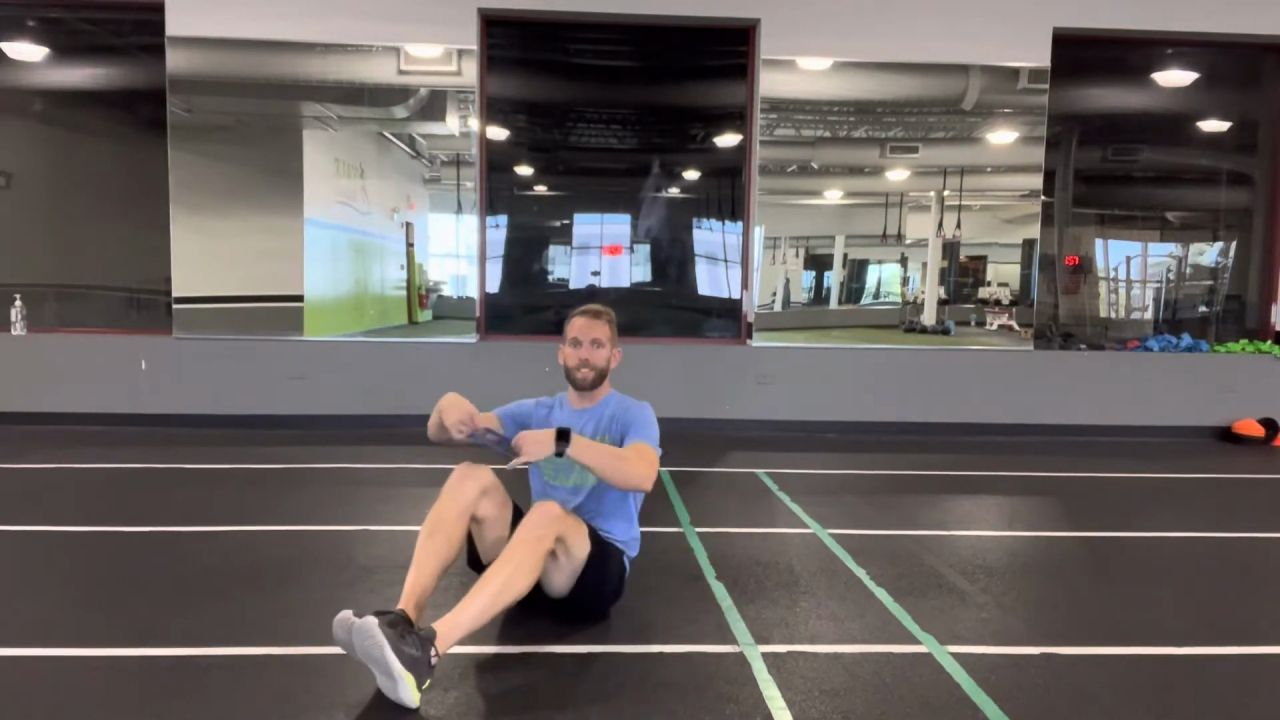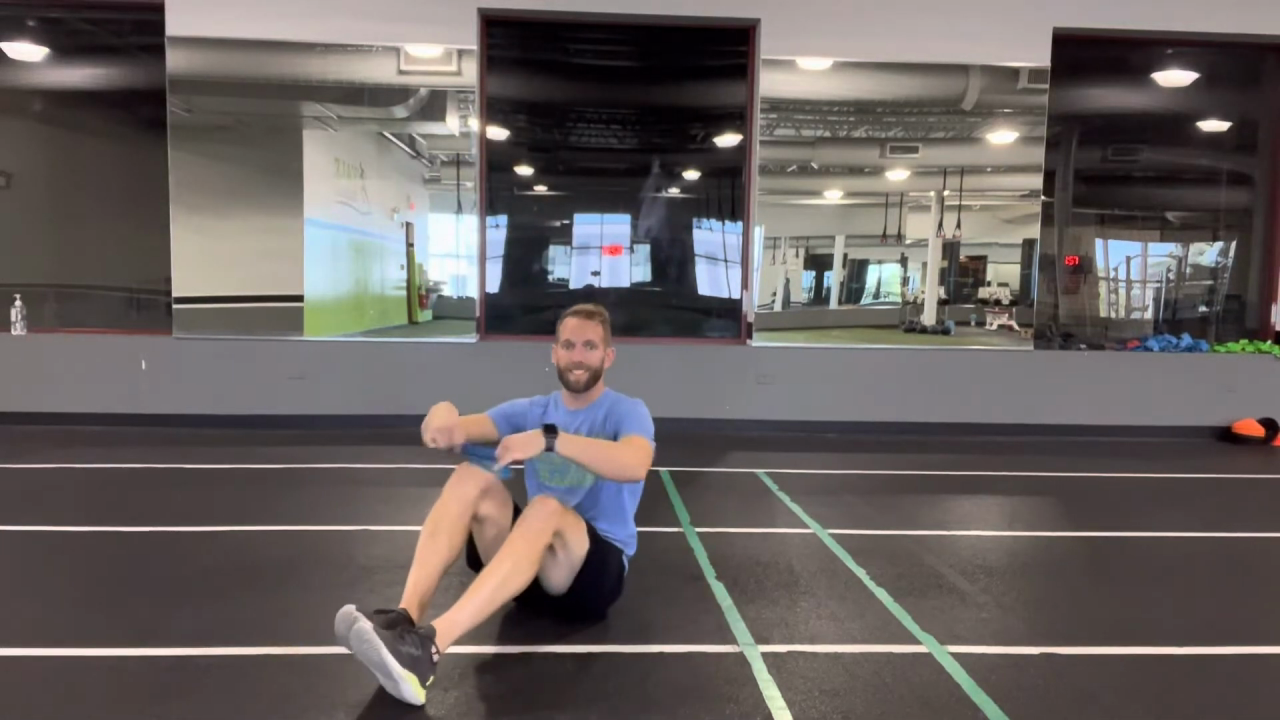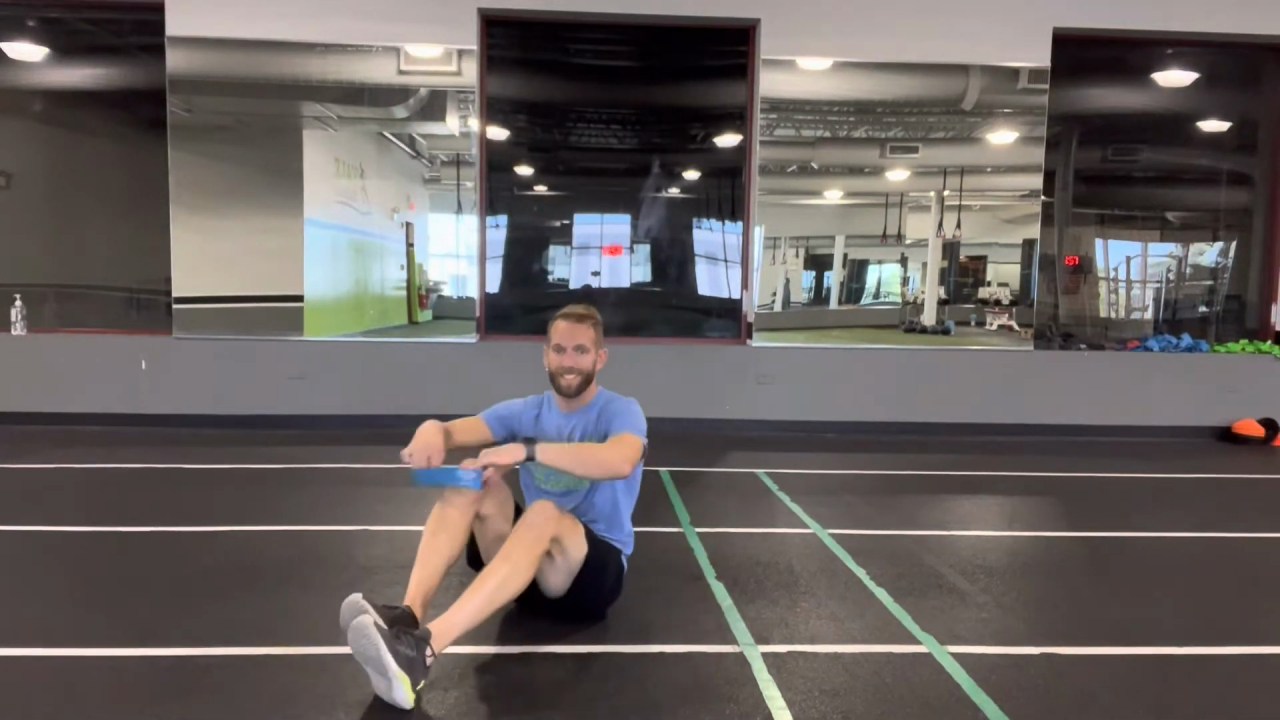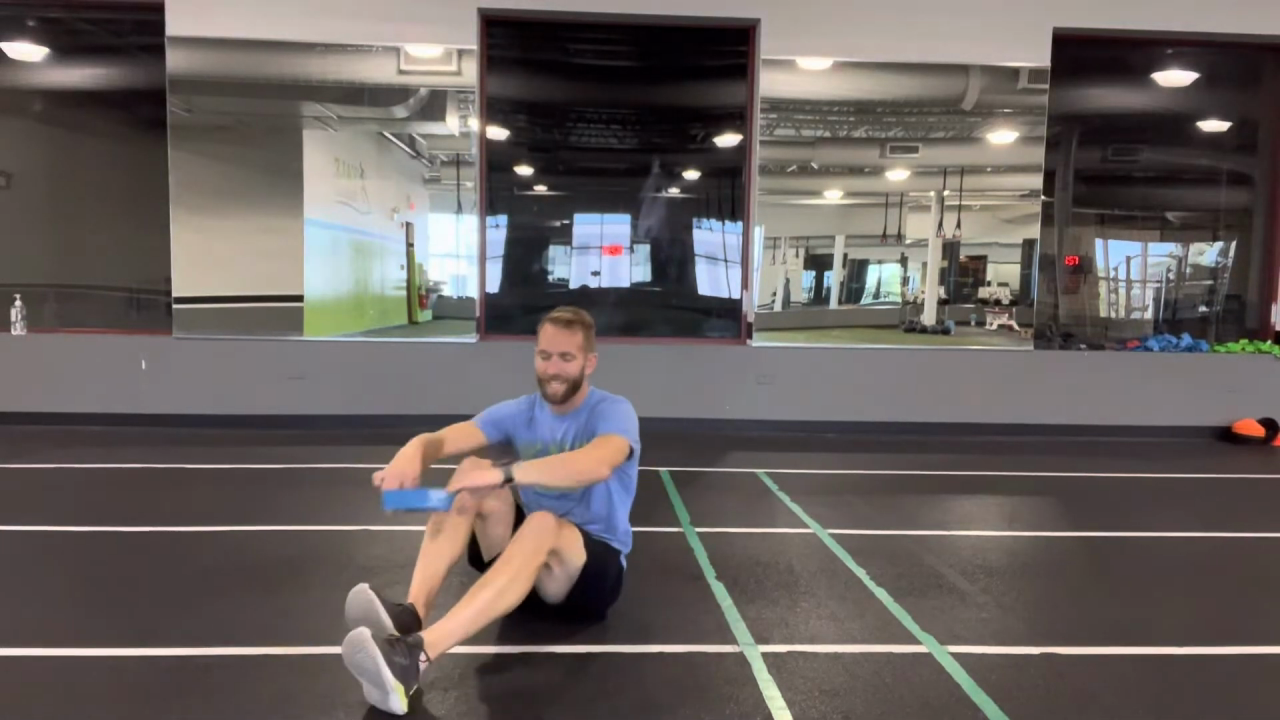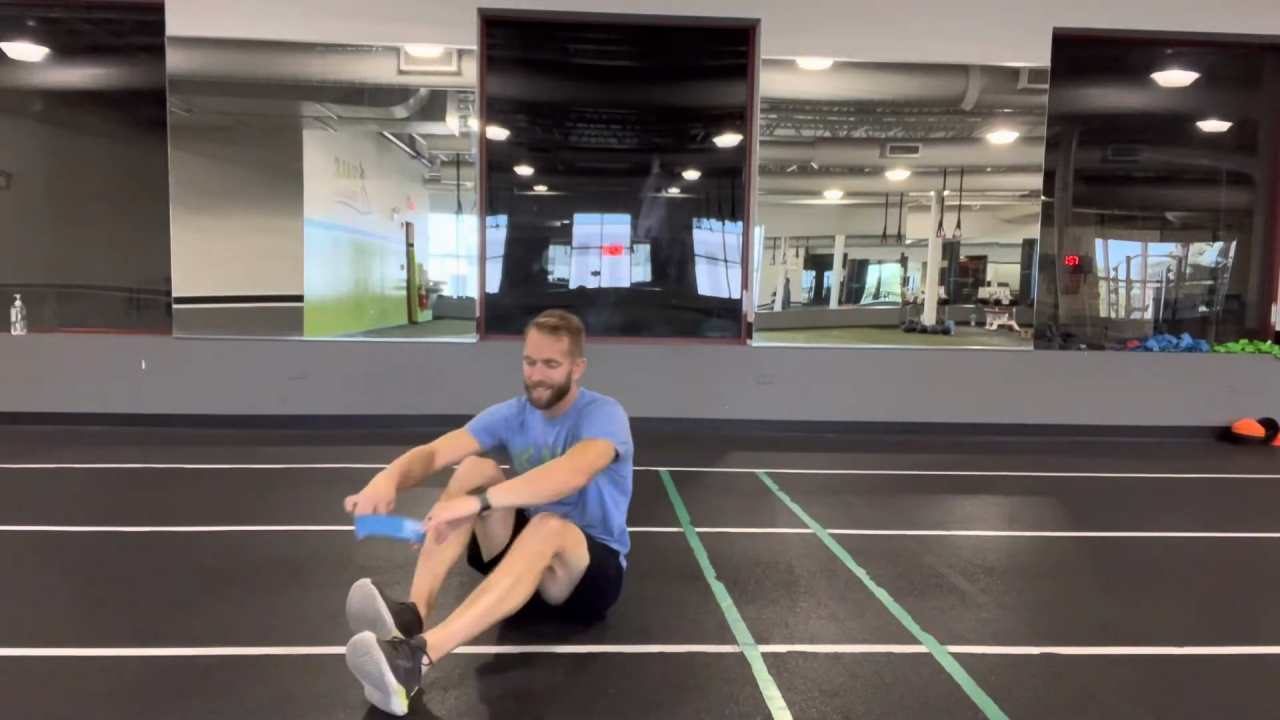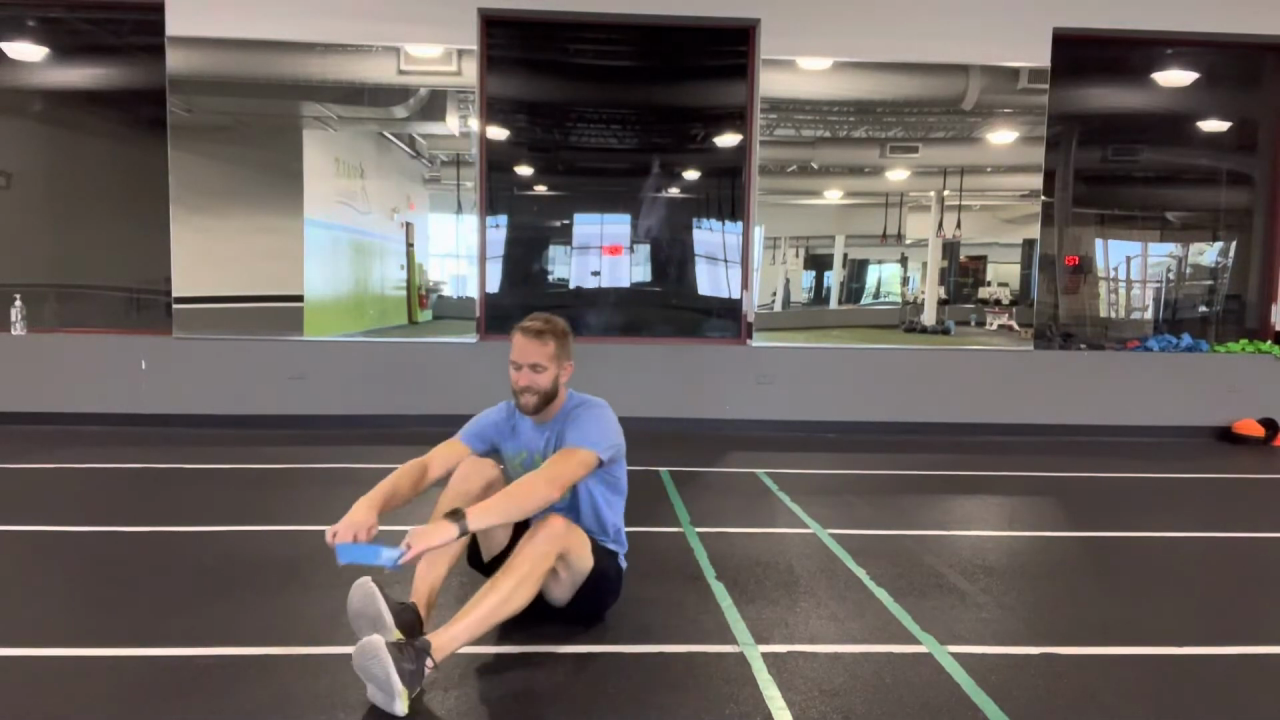
dt=0.1s
person 1, frame 1
left shoulder: (634, 414)
right shoulder: (536, 411)
left elbow: (642, 475)
right elbow: (439, 435)
left wrist: (562, 442)
right wrist: (448, 406)
left hip: (598, 567)
right hip: (532, 557)
left knee: (548, 512)
right knee: (471, 478)
left ankle: (426, 648)
right ankle: (403, 619)
person 1, frame 2
left shoulder: (627, 412)
right shoulder: (531, 410)
left elbow: (635, 466)
right elbow: (459, 431)
left wrist: (550, 439)
right wrist: (443, 415)
left hip: (595, 568)
right hip: (531, 560)
left knee: (546, 508)
right knee: (471, 477)
left ankle: (426, 646)
right ankle: (406, 617)
person 1, frame 3
left shoulder: (620, 411)
right shoulder: (525, 411)
left elbow: (619, 462)
right elbow: (452, 434)
left wrist: (529, 449)
right wrist: (431, 432)
left hip: (594, 569)
right hip: (528, 561)
left knee: (543, 513)
left ankle: (423, 648)
right ankle: (408, 615)
person 1, frame 4
left shoulder: (613, 412)
right shoulder: (519, 411)
left elbow: (597, 466)
right elbow: (443, 441)
left wrist: (505, 474)
right wrist: (412, 455)
left hip: (592, 567)
right hip: (529, 558)
left knee: (542, 524)
right knee: (472, 468)
left ankle: (416, 653)
right ankle: (411, 615)
person 1, frame 5
left shoulder: (603, 415)
right shoulder: (511, 415)
left elbow: (572, 475)
right elbow: (435, 453)
left wrist: (478, 500)
right wrist: (390, 477)
left hip: (592, 569)
right hip: (528, 558)
left knee: (548, 527)
right knee: (473, 468)
left ankle: (418, 655)
right ankle: (412, 615)
person 1, frame 6
left shoulder: (593, 418)
right shoulder: (502, 418)
left elbow: (550, 485)
right elbow: (429, 466)
left wrist: (456, 524)
right wrist: (371, 501)
left hip: (589, 571)
right hip: (526, 555)
left knee: (554, 528)
right knee: (476, 468)
left ankle: (423, 656)
right ankle: (414, 614)
